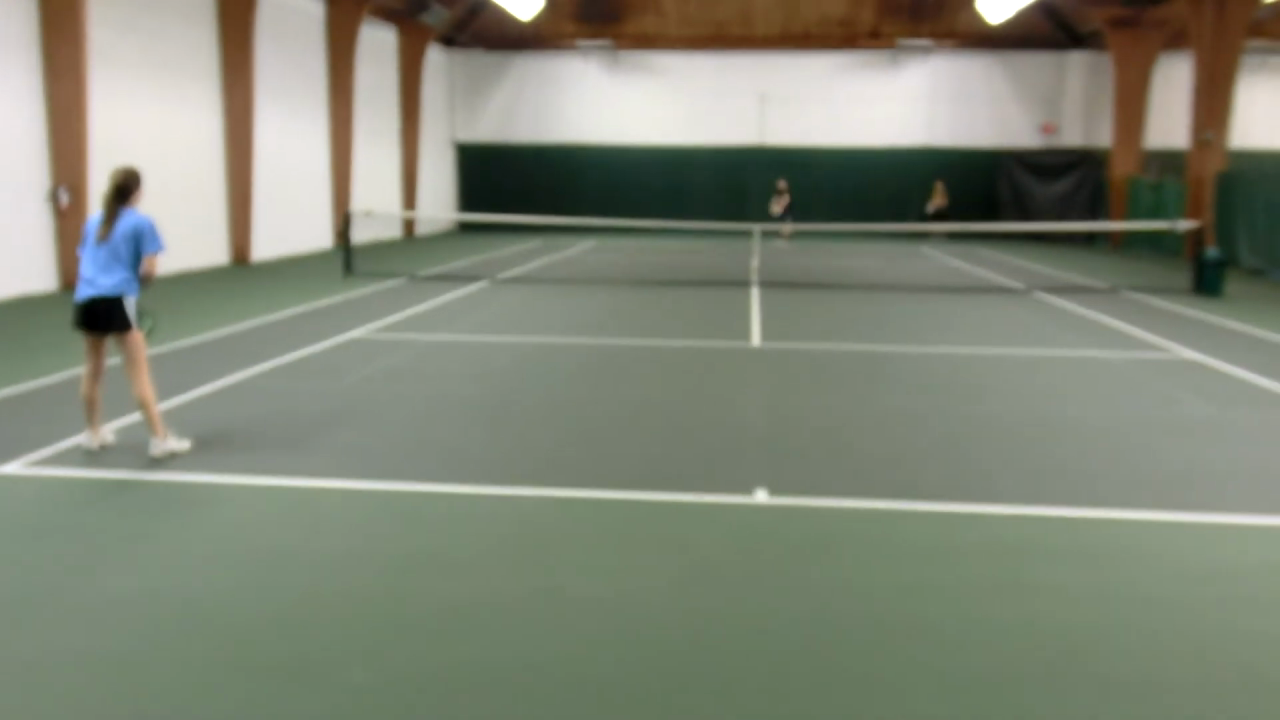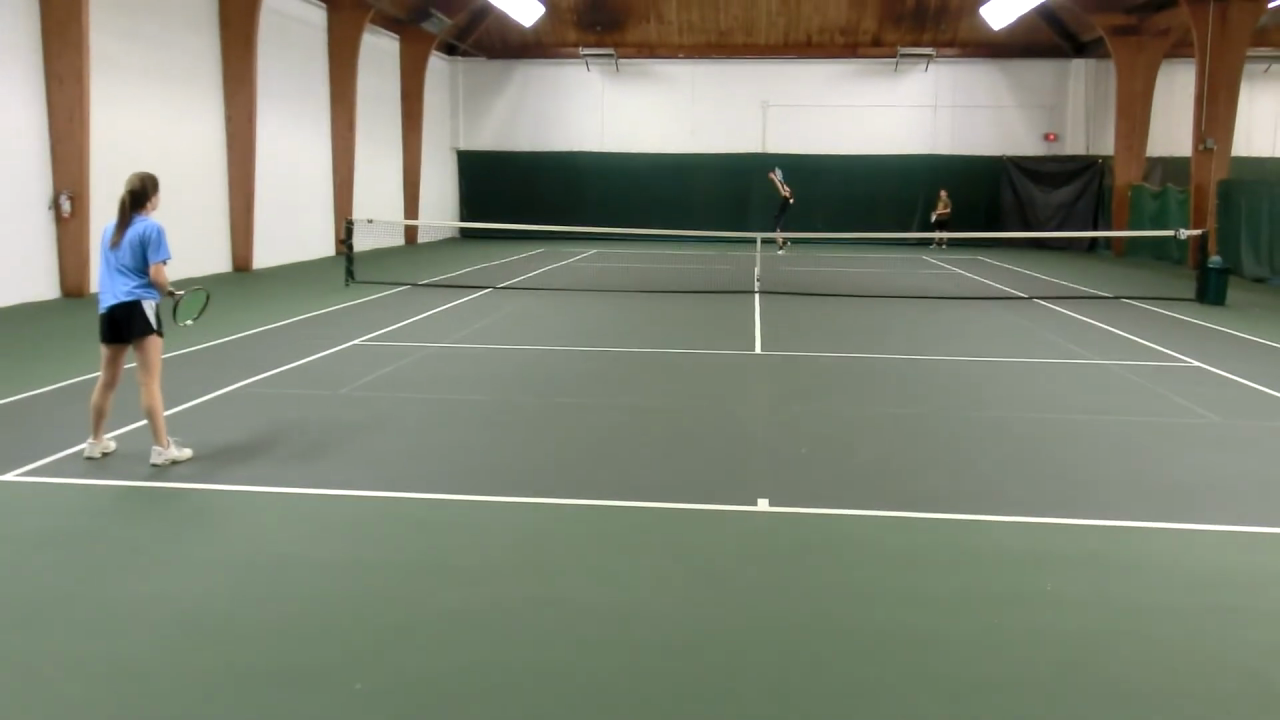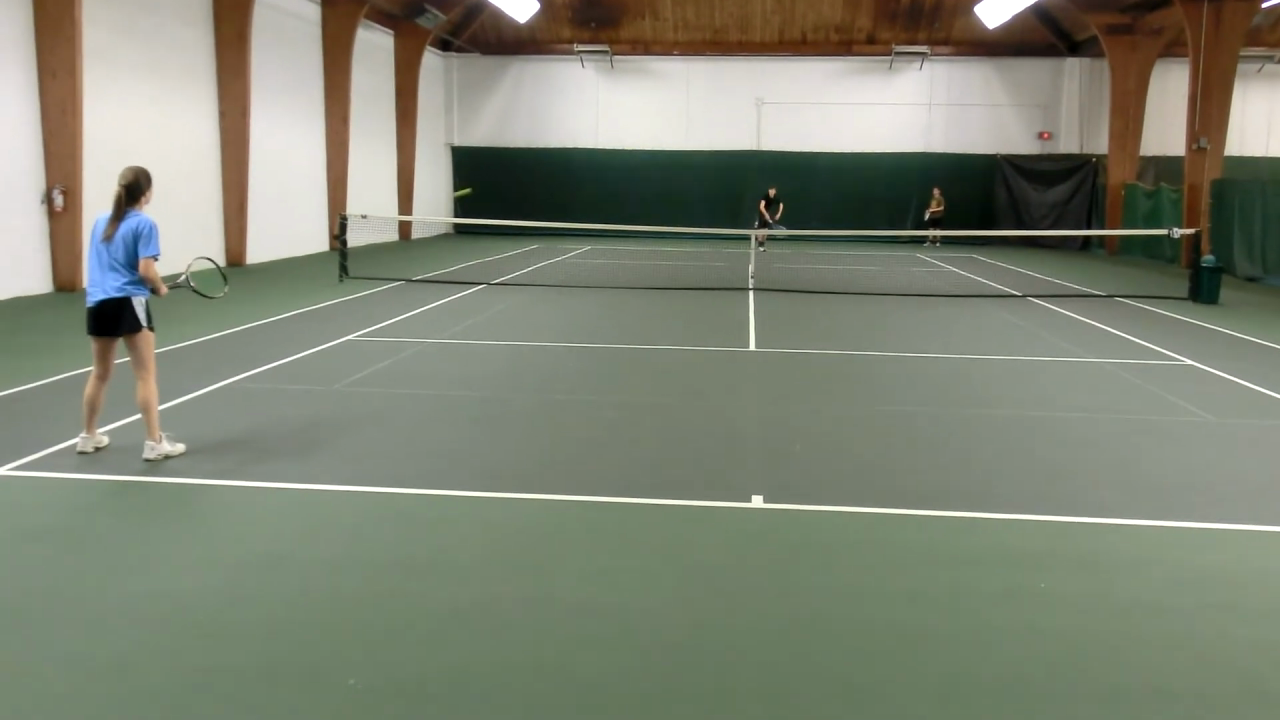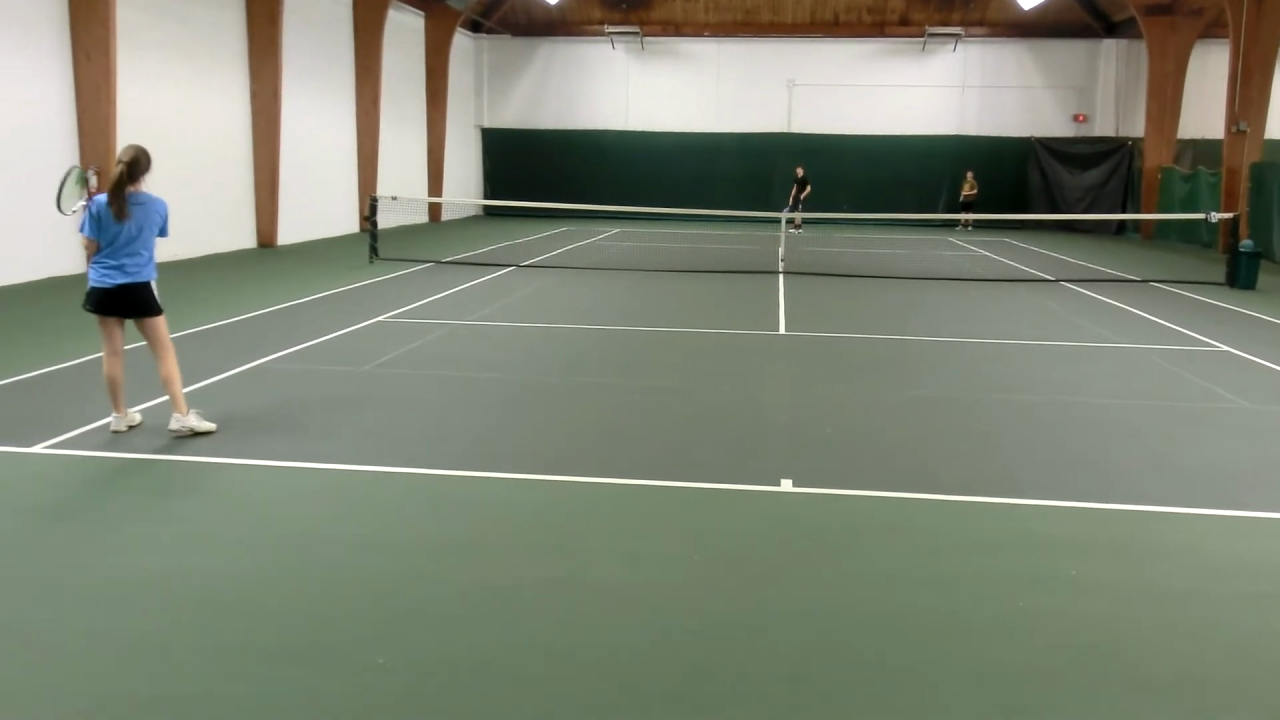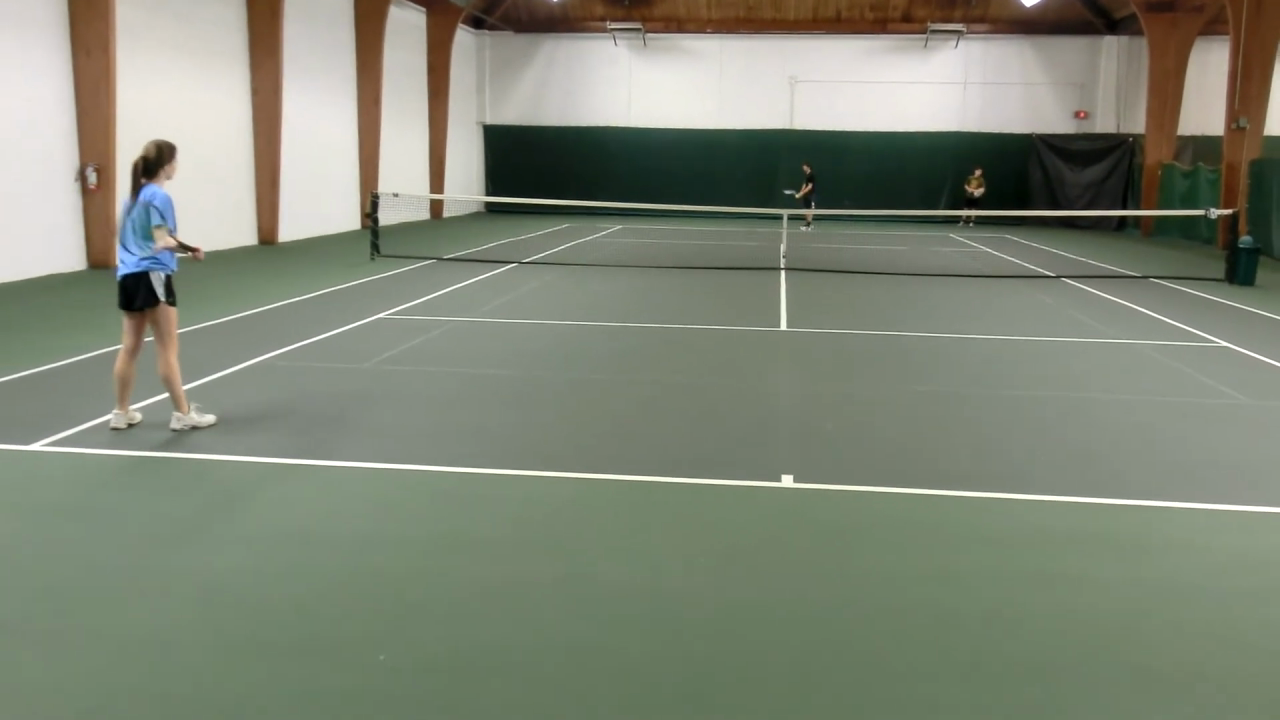
dt=1s
person 1, frame 1
left shoulder: (93, 221)
right shoulder: (140, 223)
left elbow: (84, 260)
right elbow: (148, 270)
left hip: (86, 299)
right hip: (117, 300)
left knee: (93, 369)
right knee: (139, 372)
left ankle: (94, 433)
right ankle: (159, 438)
person 1, frame 2
left shoulder: (111, 229)
right shoulder: (151, 228)
right elbow: (156, 276)
right wrist: (167, 290)
left hip: (109, 308)
right hip: (138, 307)
left knee: (107, 379)
right knee: (149, 381)
left ankle: (95, 441)
right ankle: (162, 448)
person 1, frame 3
left shoulder: (101, 221)
right shoulder: (144, 224)
left elbow: (96, 264)
right elbow: (145, 270)
right wrist: (159, 287)
left hip: (97, 303)
right hip: (128, 302)
left knee: (99, 373)
right knee: (145, 375)
left ankle: (88, 436)
right ankle: (154, 442)
person 1, frame 4
left shoulder: (98, 204)
right shoulder: (158, 206)
left elbow: (90, 249)
left hip: (104, 286)
right hip: (140, 286)
left knee: (112, 353)
right knee: (164, 352)
left ankle: (120, 415)
right ankle: (181, 414)
person 1, frame 5
left shoulder: (136, 194)
right shoulder: (159, 196)
right elbow: (161, 240)
right wrist: (185, 246)
left hip: (129, 275)
right hip: (151, 275)
left knee: (130, 347)
right knee: (168, 349)
left ankle: (121, 412)
right ankle: (182, 413)
